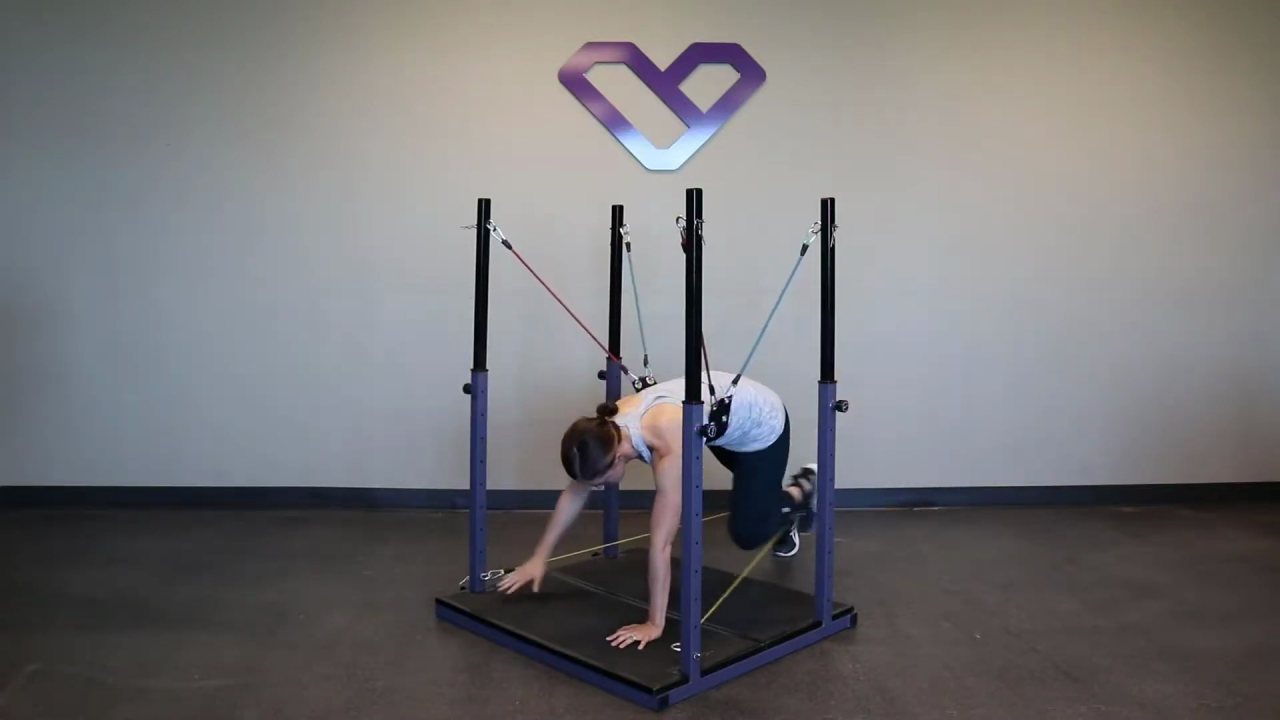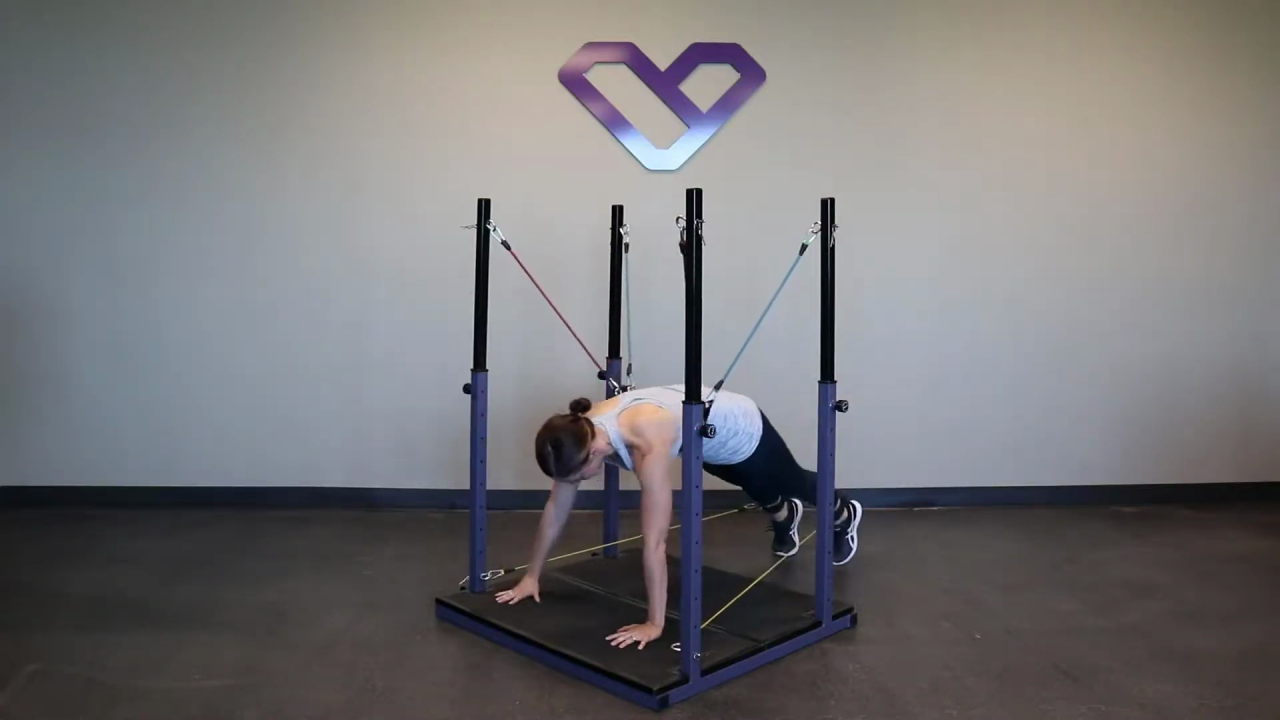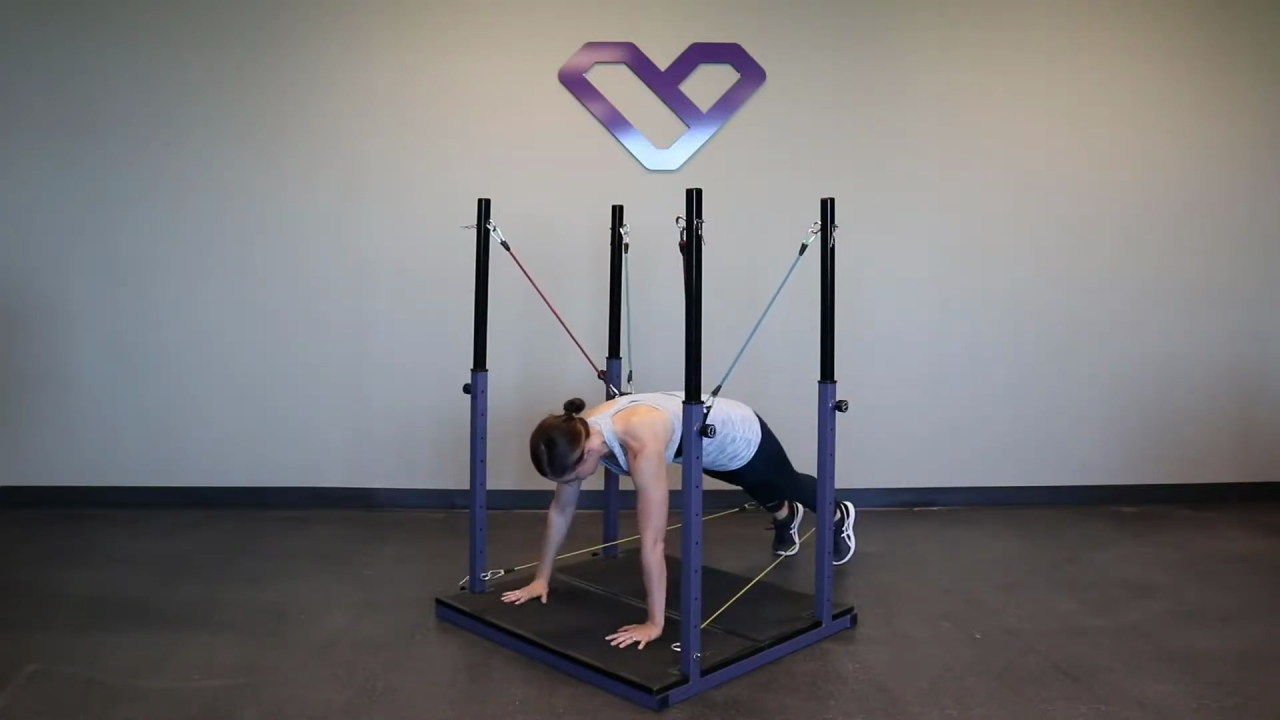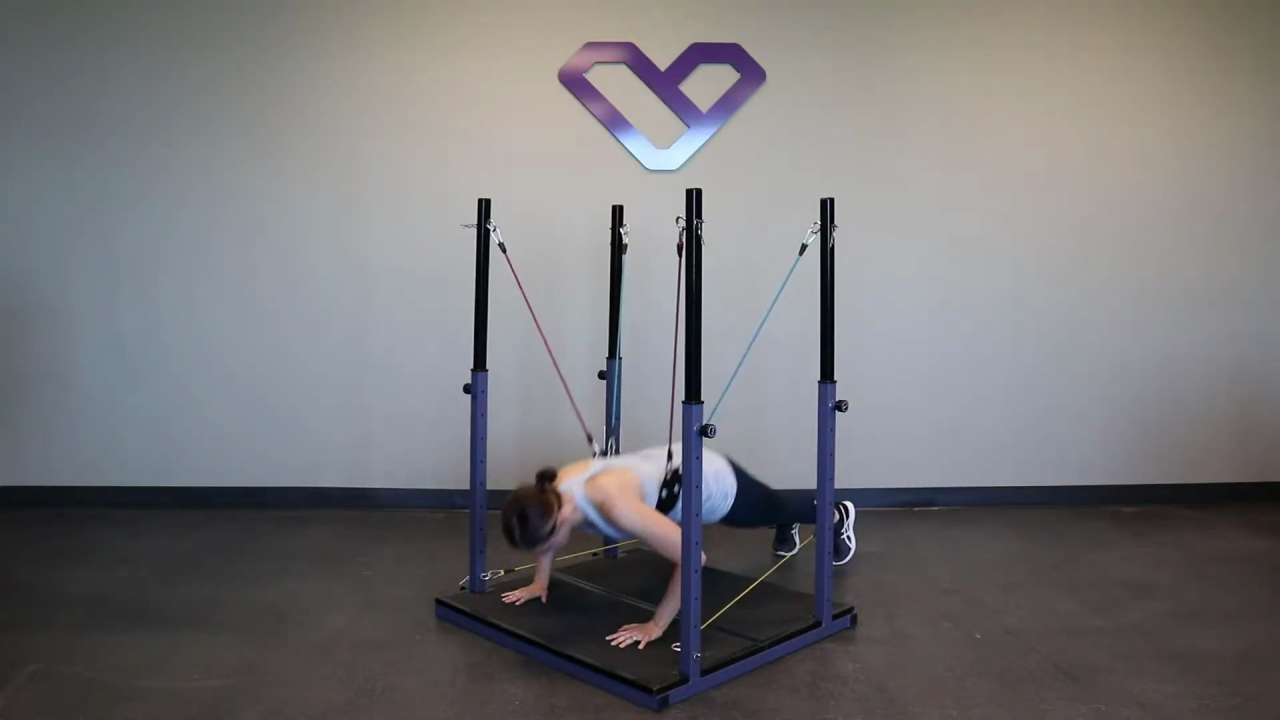
dt=0.4s
person 1, frame 1
left shoulder: (668, 446)
right shoulder: (605, 428)
left elbow: (661, 544)
right elbow: (573, 495)
left wrist: (654, 624)
right wrist: (538, 557)
left hip: (759, 420)
left knee: (749, 534)
right knee: (751, 477)
left ankle: (805, 487)
right ankle: (777, 506)
person 1, frame 2
left shoulder: (647, 444)
right shoulder: (581, 434)
left elbow: (654, 542)
right elbow: (555, 508)
left wrist: (655, 624)
right wrist: (531, 576)
left hip: (739, 429)
right hip: (703, 420)
left knee: (793, 482)
right knee: (753, 484)
left ankle: (844, 514)
right ankle: (785, 515)
person 1, frame 3
left shoulder: (640, 444)
right shoulder: (577, 435)
left elbow: (652, 542)
right elbow: (561, 510)
left wrist: (654, 623)
right wrist: (541, 578)
left hip: (737, 436)
left knee: (788, 484)
right knee: (759, 488)
left ankle: (838, 517)
right ankle: (785, 515)
person 1, frame 4
left shoulder: (610, 502)
right shoulder: (555, 494)
left wrist: (655, 625)
right wrist: (539, 581)
left hip: (710, 485)
right hip: (671, 471)
left knee: (779, 510)
left ankle: (838, 517)
right ankle: (786, 528)
